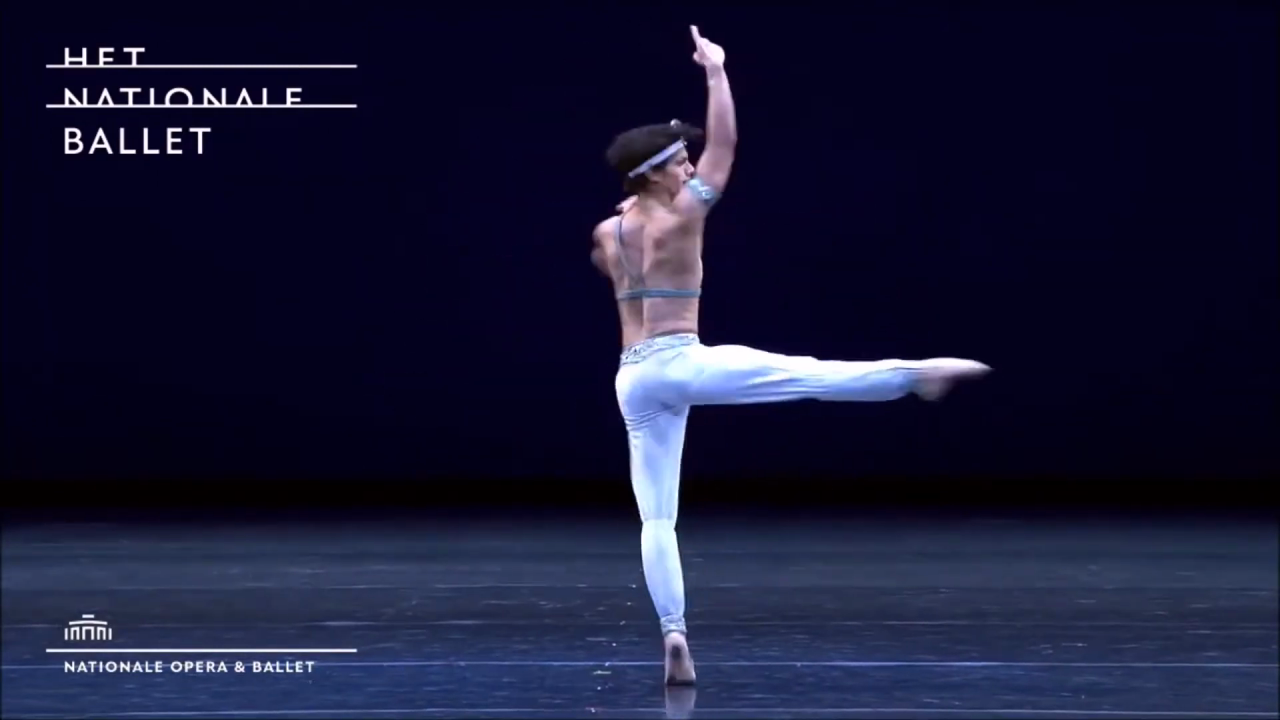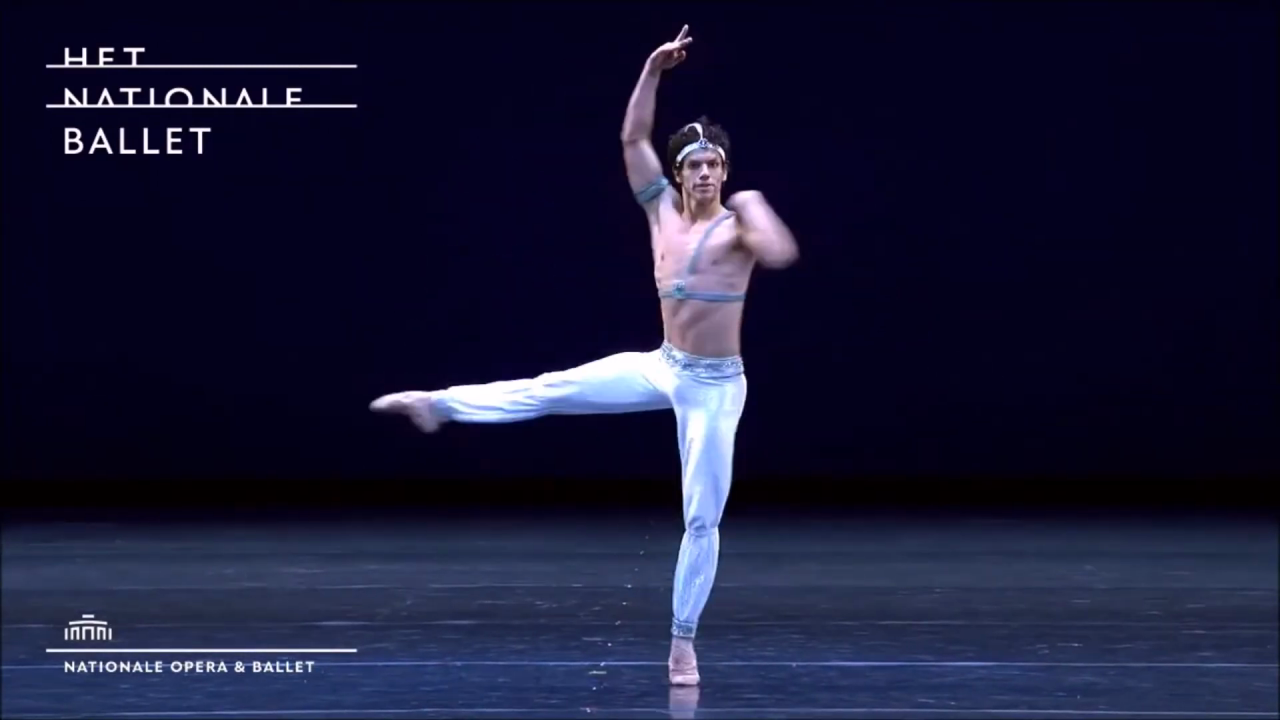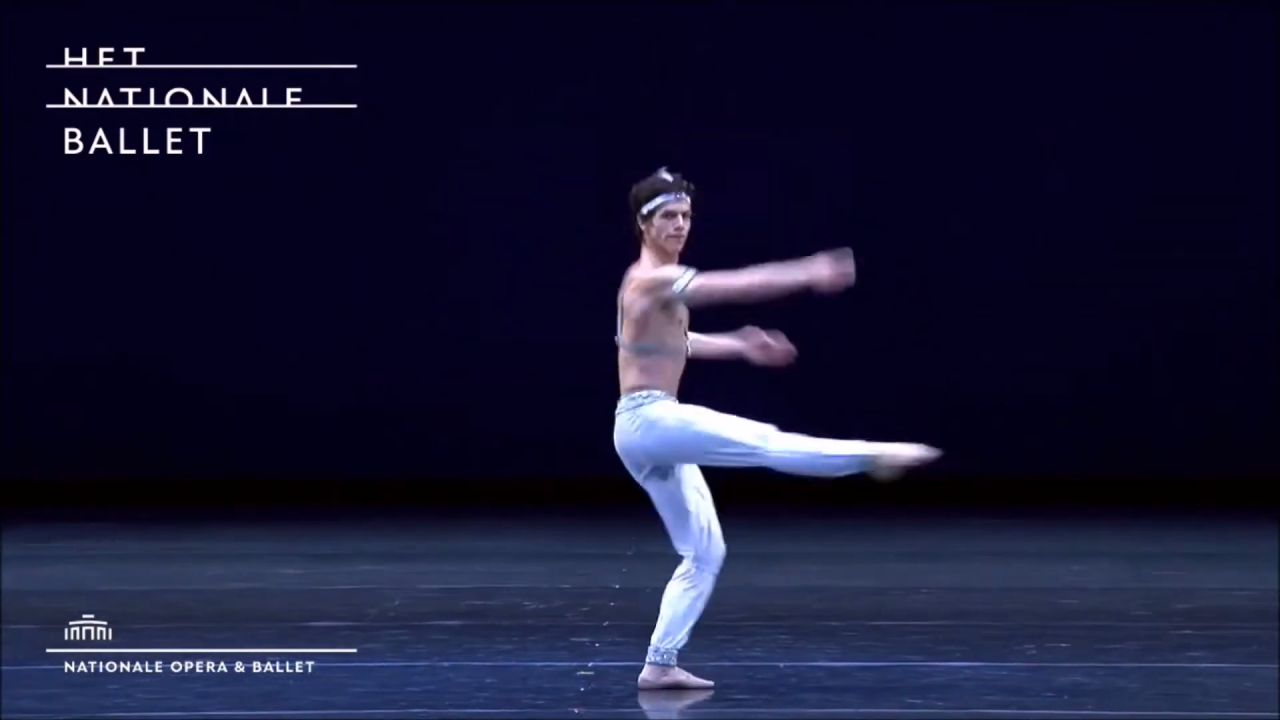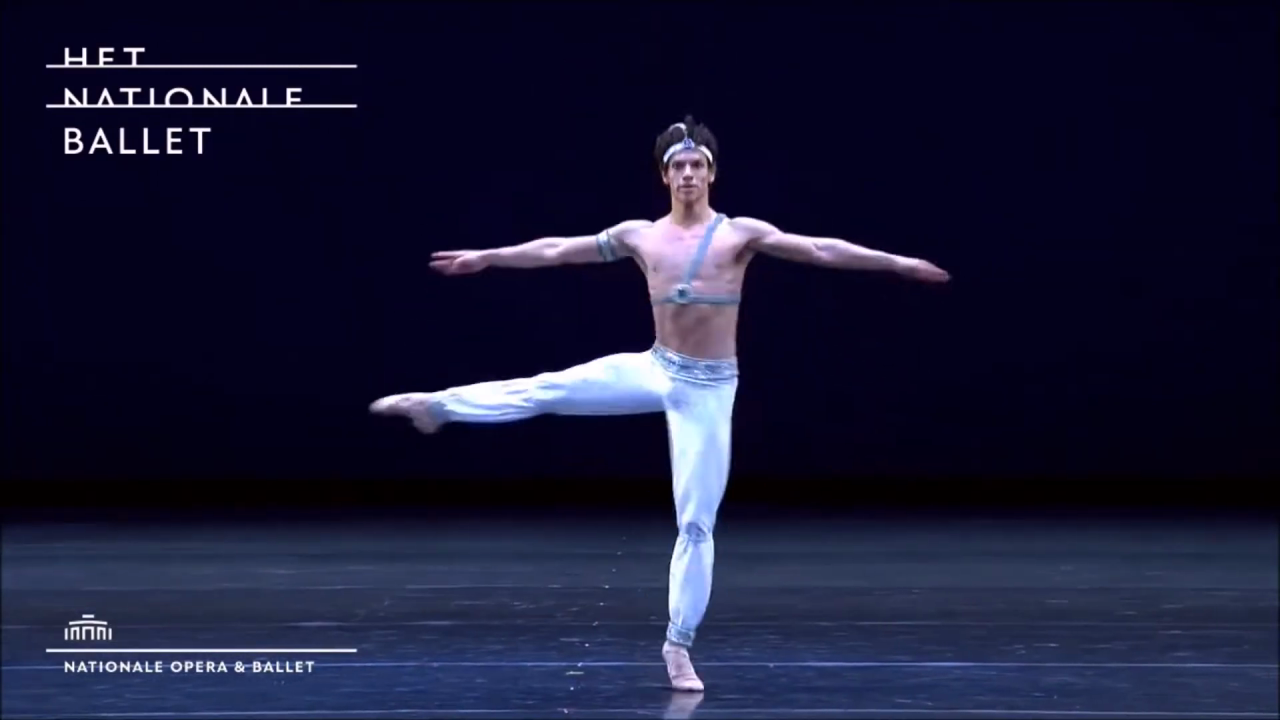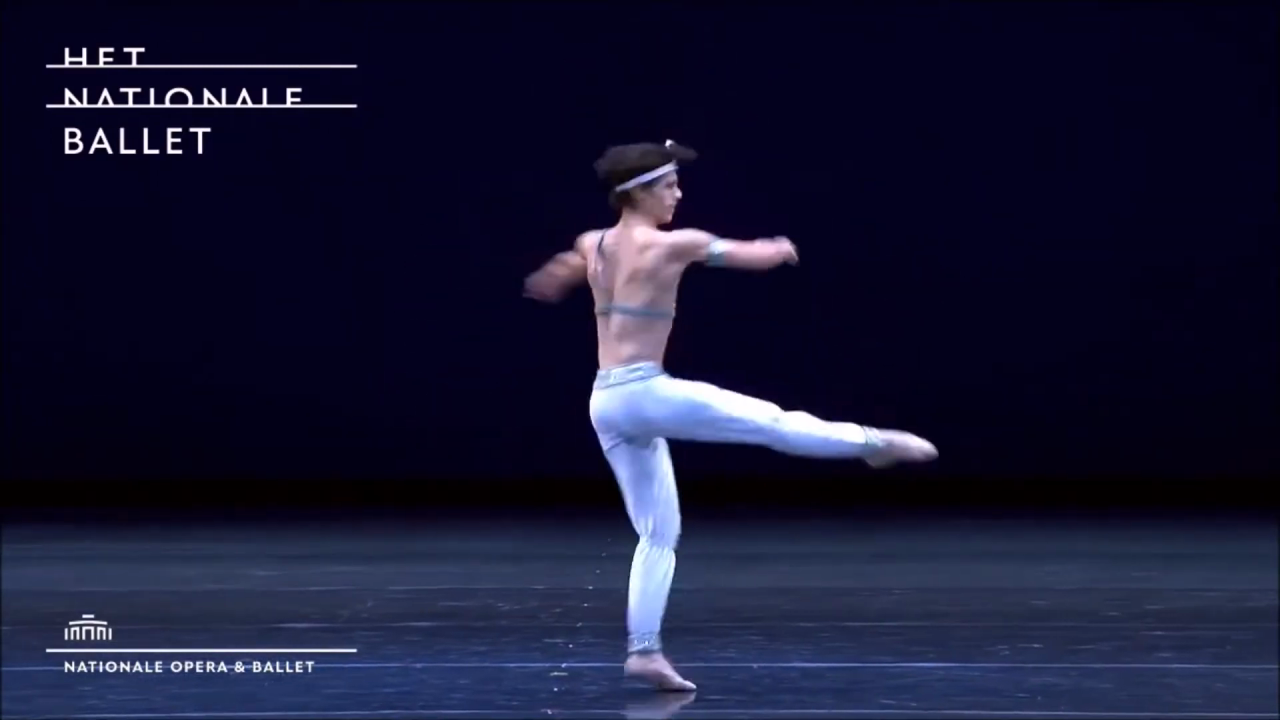
dt=0.3s
person 1, frame 1
left shoulder: (609, 232)
right shoulder: (680, 218)
right elbow: (723, 145)
right wrist: (716, 68)
left hip: (634, 380)
right hip: (688, 365)
left knee: (656, 519)
right knee: (821, 372)
left ankle: (673, 635)
right ankle: (925, 371)
person 1, frame 2
left shoulder: (740, 224)
right shoulder: (663, 213)
left elbow: (782, 253)
right elbow: (632, 138)
left wrist: (752, 204)
right wrist: (652, 66)
left hip: (715, 387)
right hip: (663, 368)
left knee: (702, 521)
right knee: (544, 391)
left ankle: (683, 639)
right ankle: (436, 403)
person 1, frame 3
left shoulder: (651, 284)
right shoulder: (647, 279)
right elbow: (722, 286)
left wrist: (739, 344)
right wrist: (811, 271)
left hip: (638, 434)
right hip: (654, 421)
left knee: (703, 555)
right knee: (776, 445)
left ankle: (660, 664)
right ankle: (873, 454)
person 1, frame 4
left shoulder: (742, 232)
right shoulder: (638, 235)
left elbow: (818, 247)
right elbow: (560, 248)
left wrist: (899, 261)
right wrist: (485, 256)
left hip: (710, 389)
right hip: (656, 371)
left knee: (696, 525)
right knee: (542, 390)
left ankle: (679, 645)
right ankle: (436, 405)
person 1, frame 5
left shoulder: (594, 243)
right shoulder: (673, 243)
left elbow: (556, 275)
right elbow: (749, 255)
left wrist: (550, 278)
right wrist: (778, 248)
left hip: (612, 404)
right hip: (637, 394)
left knee: (658, 533)
right knee: (773, 421)
left ankle: (645, 652)
right ankle: (882, 442)
